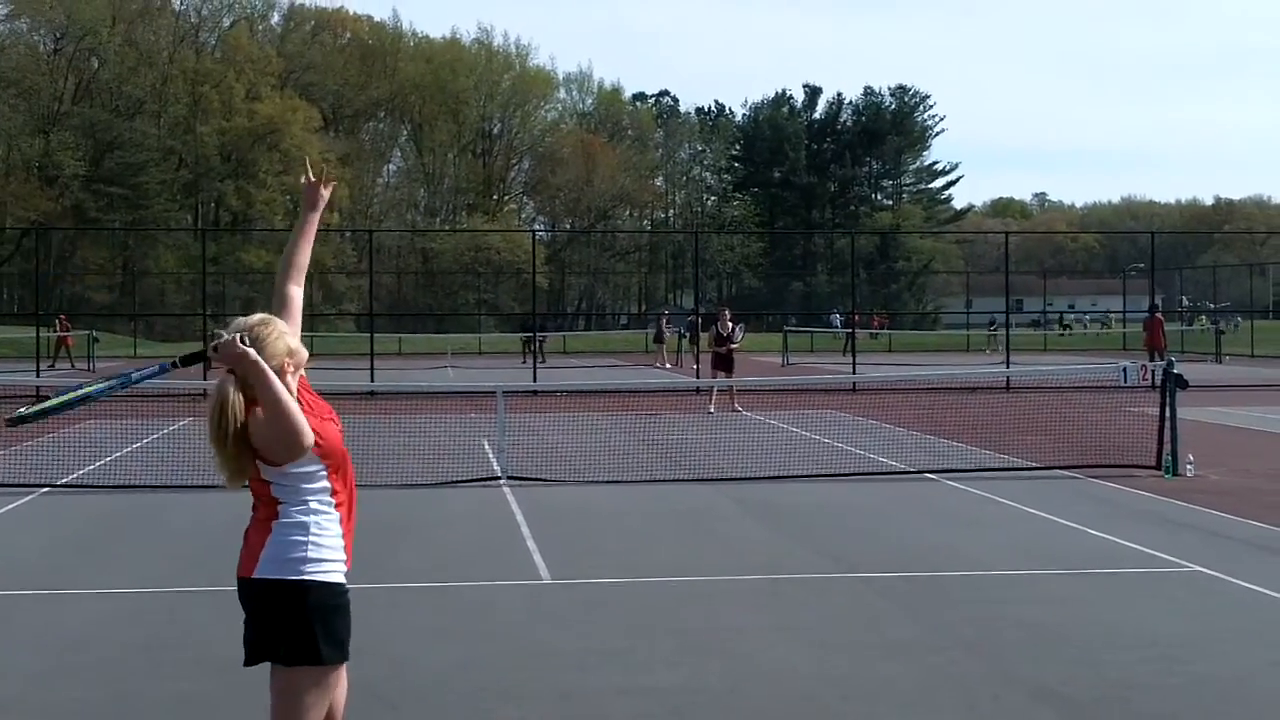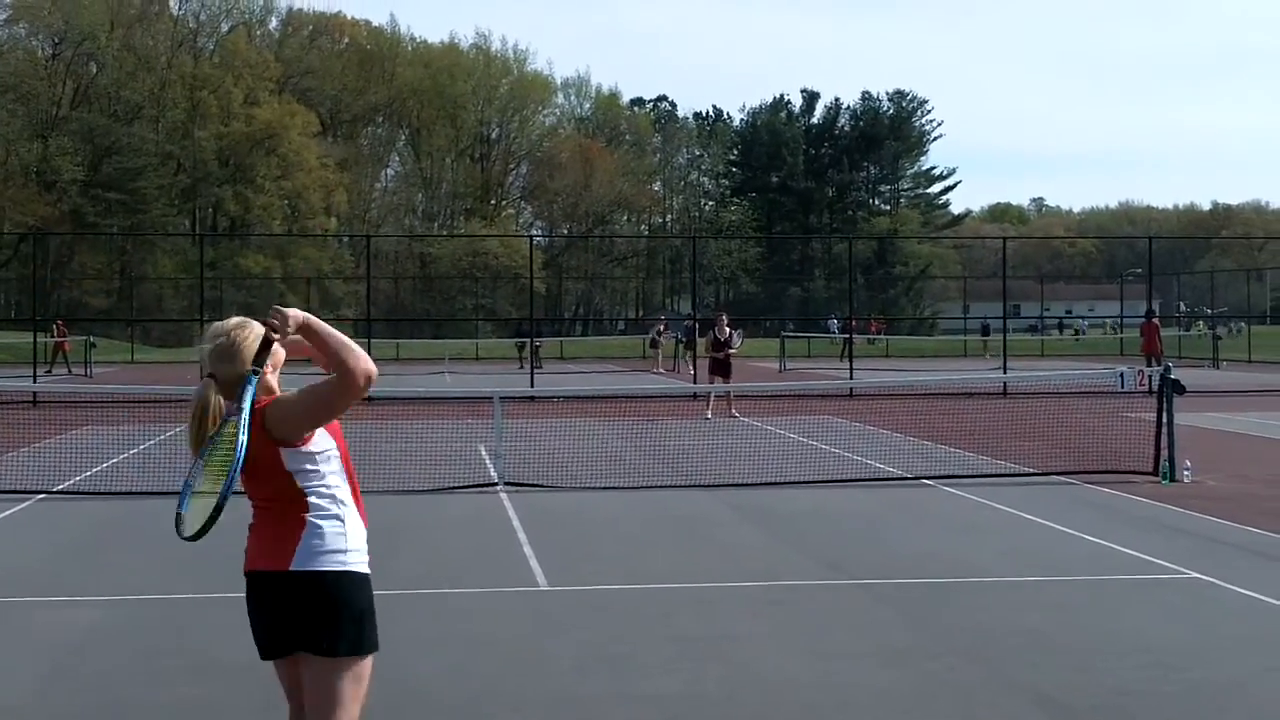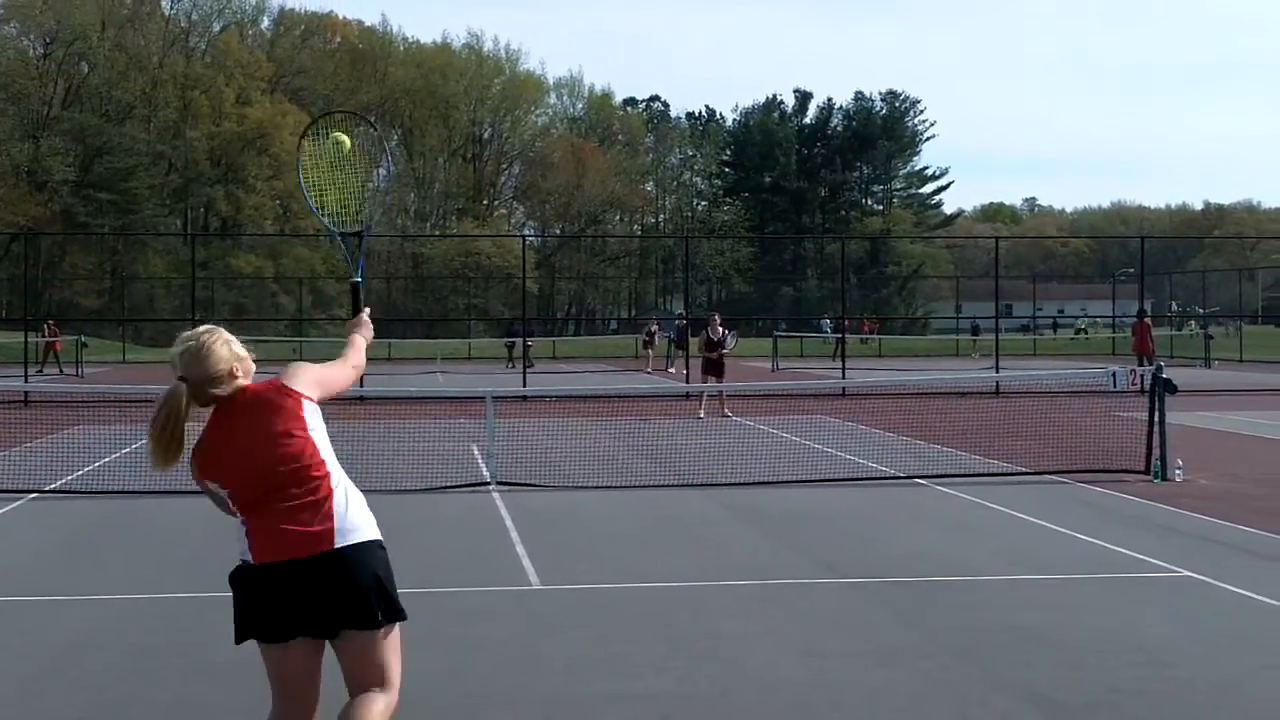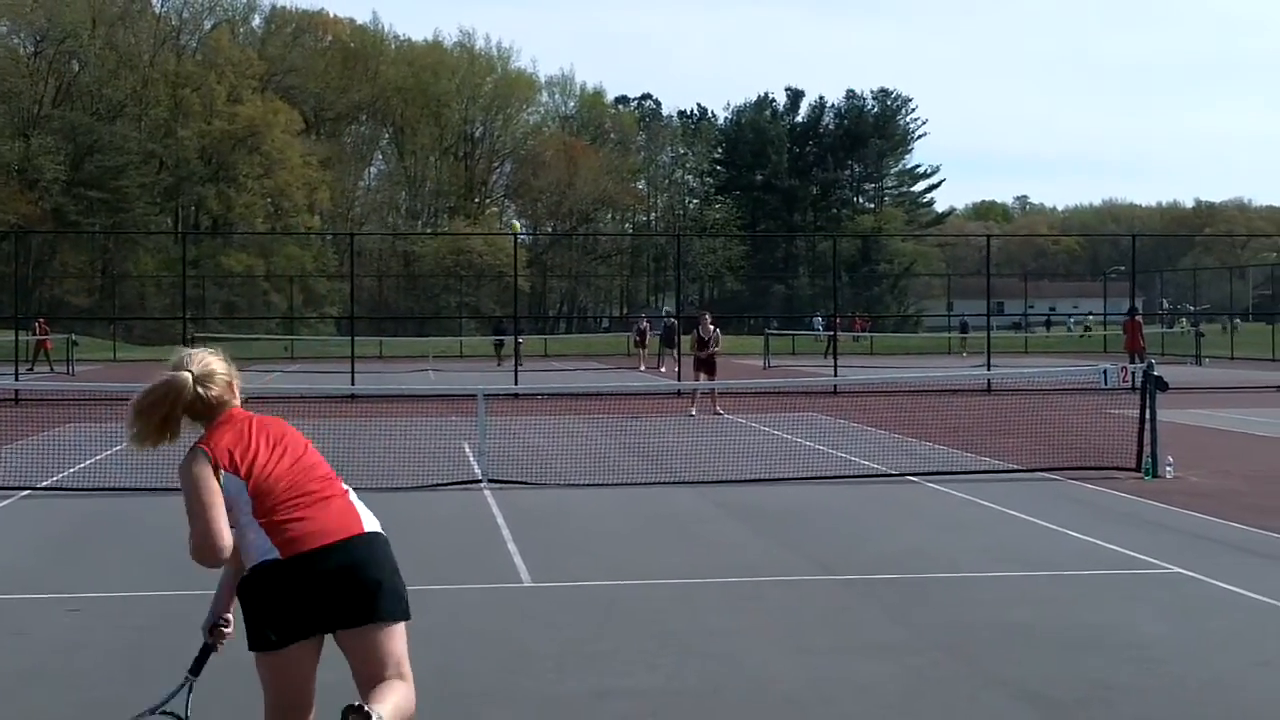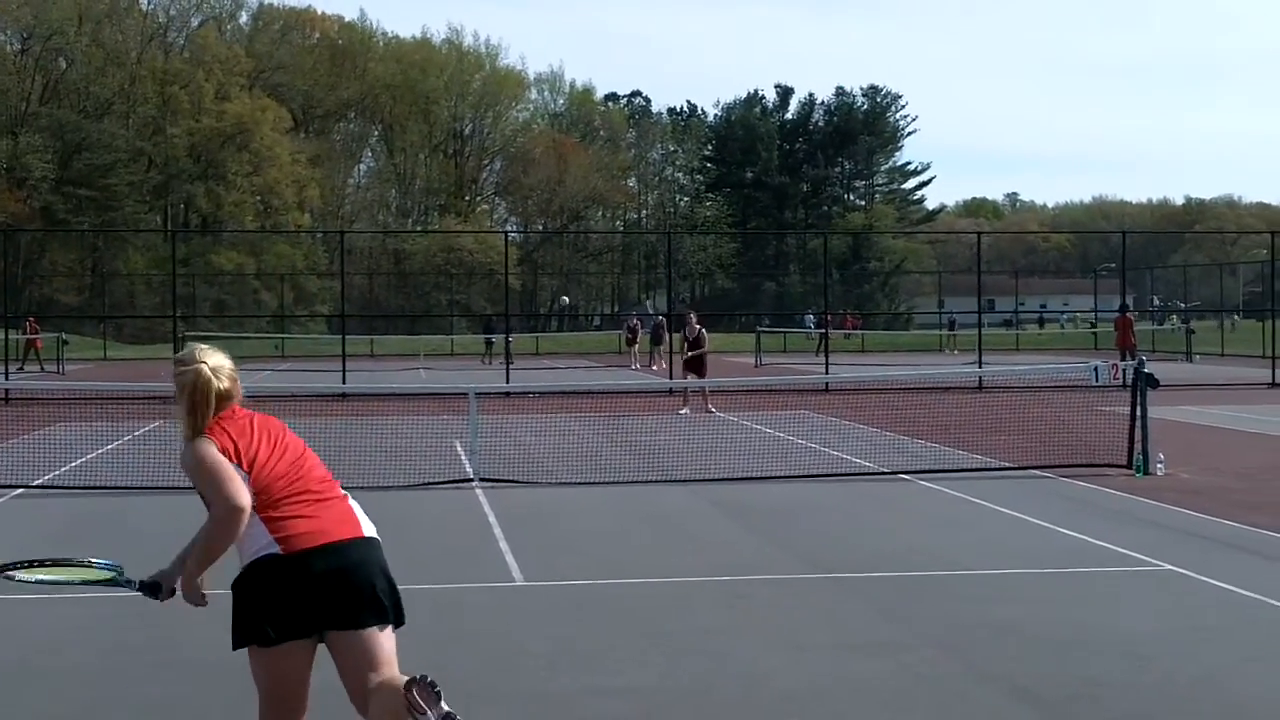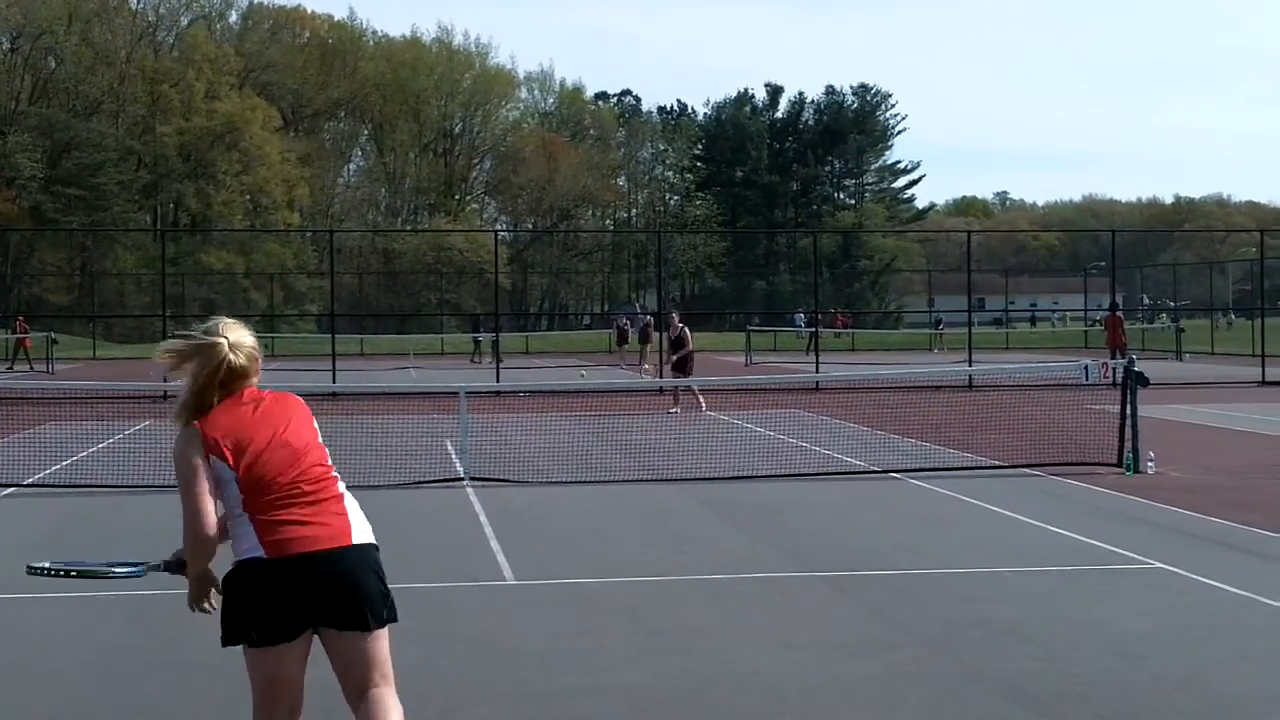
dt=0.2s
person 1, frame 1
left shoulder: (286, 386)
right shoulder: (266, 426)
left elbow: (289, 287)
right elbow: (300, 441)
left wrist: (311, 211)
right wrist: (253, 367)
left hip: (280, 576)
right hip: (302, 581)
person 1, frame 2
right shoulder: (284, 414)
right elbow: (360, 374)
left wrist: (297, 339)
right wrist: (309, 323)
left hip: (273, 580)
right hip: (328, 576)
person 1, frame 3
left shoulder: (203, 456)
right shoulder: (286, 389)
right elbow: (350, 365)
right wrist: (359, 333)
left hip: (271, 573)
right hip: (348, 553)
person 1, frame 4
left shoulder: (201, 458)
right shoulder: (276, 428)
left elbow: (215, 546)
left wrist: (225, 601)
right wrist: (226, 597)
left hip: (282, 572)
right hip: (359, 549)
right knee: (393, 688)
person 1, frame 5
left shoulder: (202, 448)
right shoulder: (269, 425)
left elbow: (234, 507)
left wrist: (191, 572)
right wrist: (181, 565)
left hip: (282, 572)
right hip: (356, 552)
right knee: (382, 690)
person 1, frame 6
left shoulder: (197, 435)
right shoulder: (295, 405)
left elbow: (202, 531)
left wrist: (197, 573)
left hip: (270, 571)
right hip: (348, 554)
